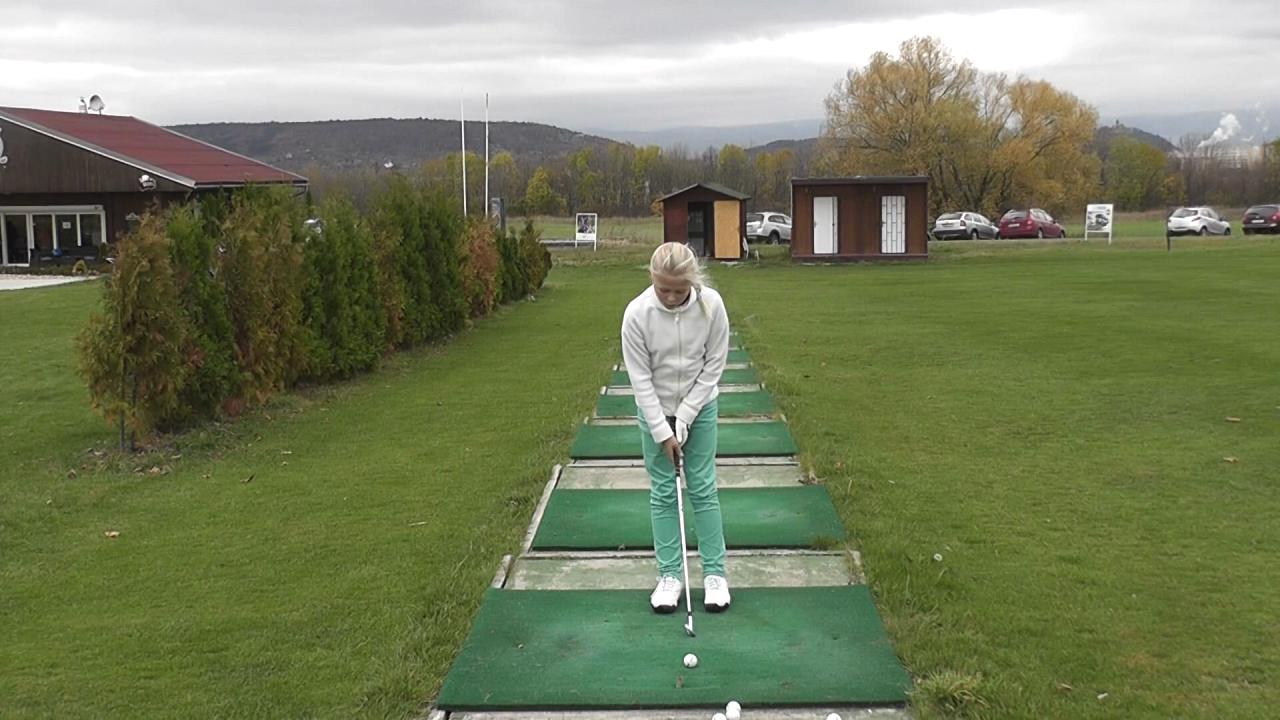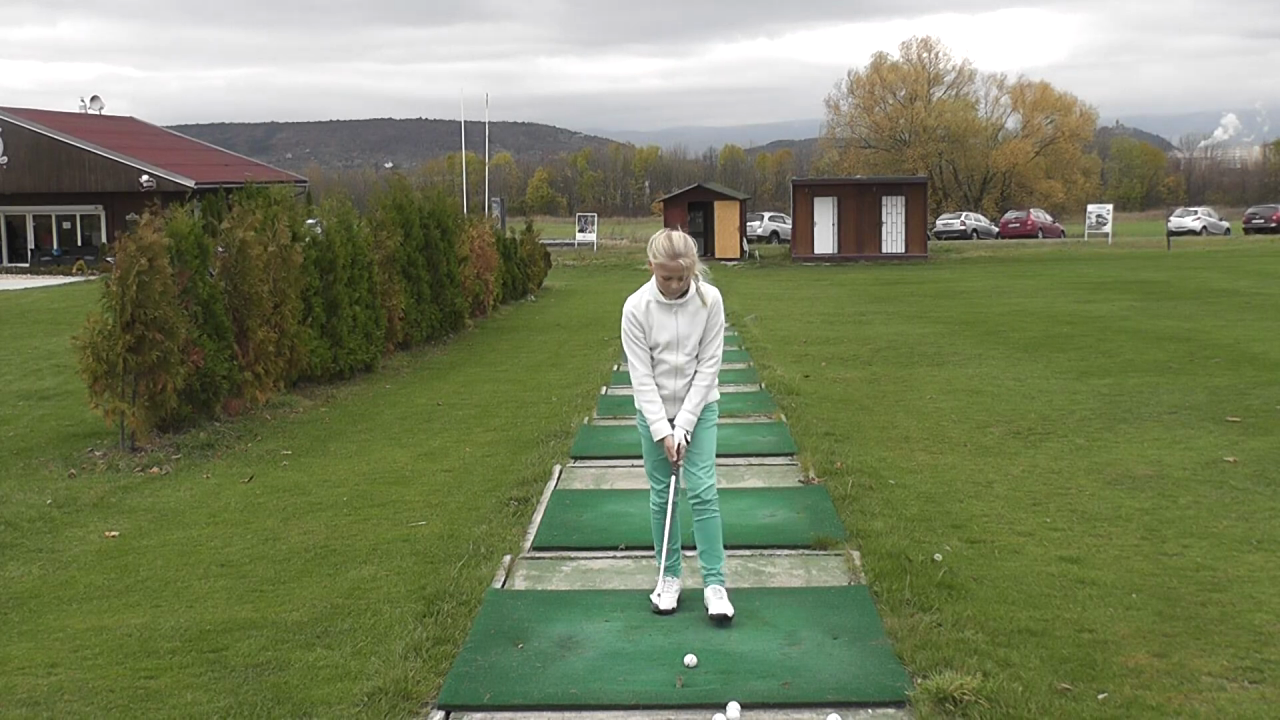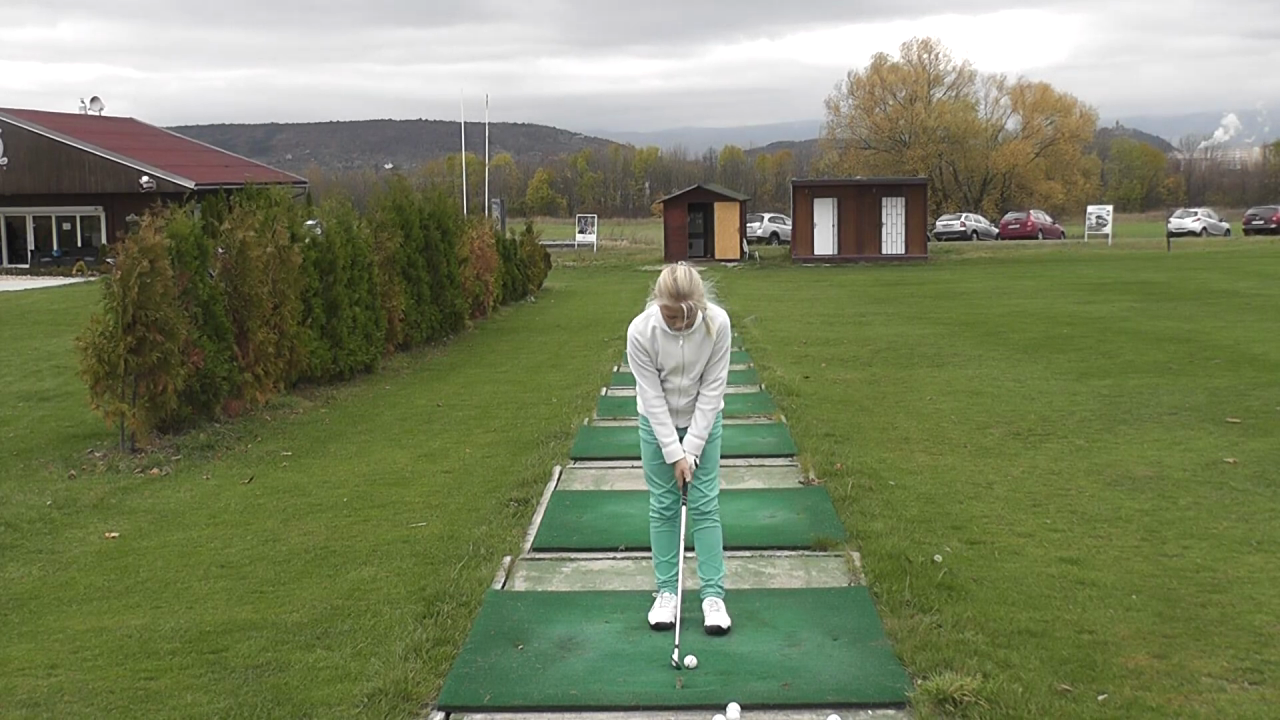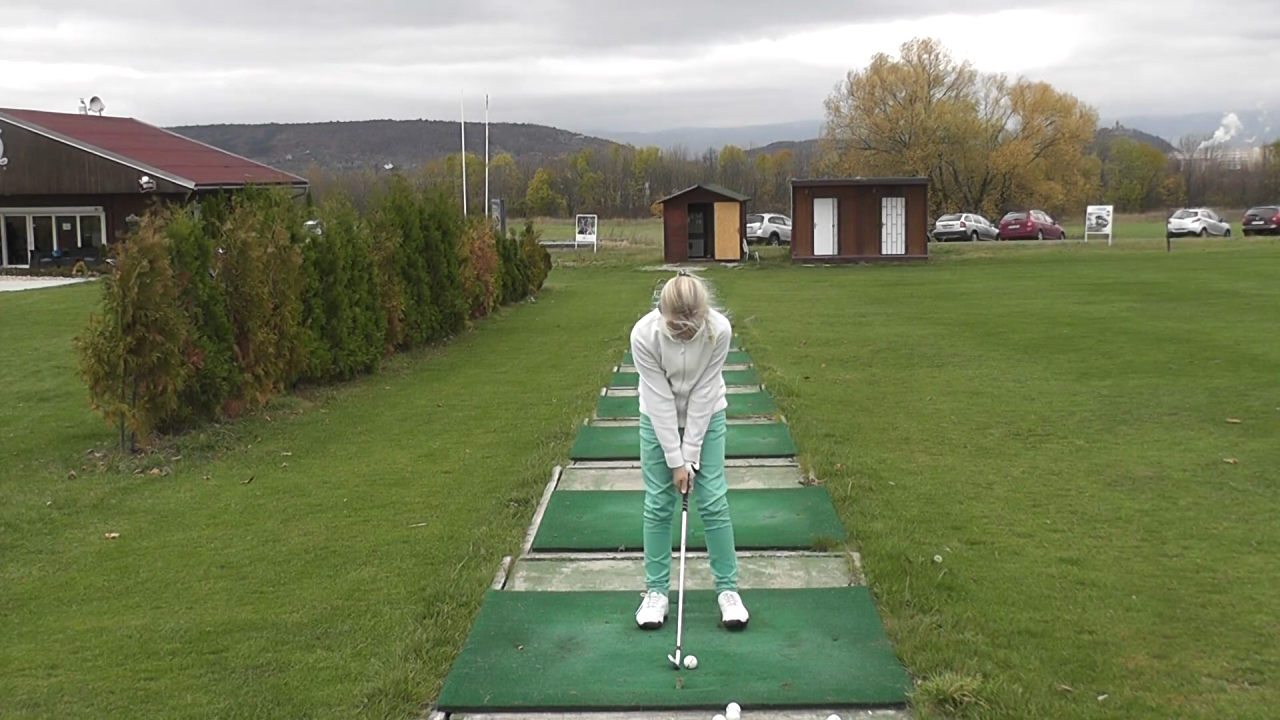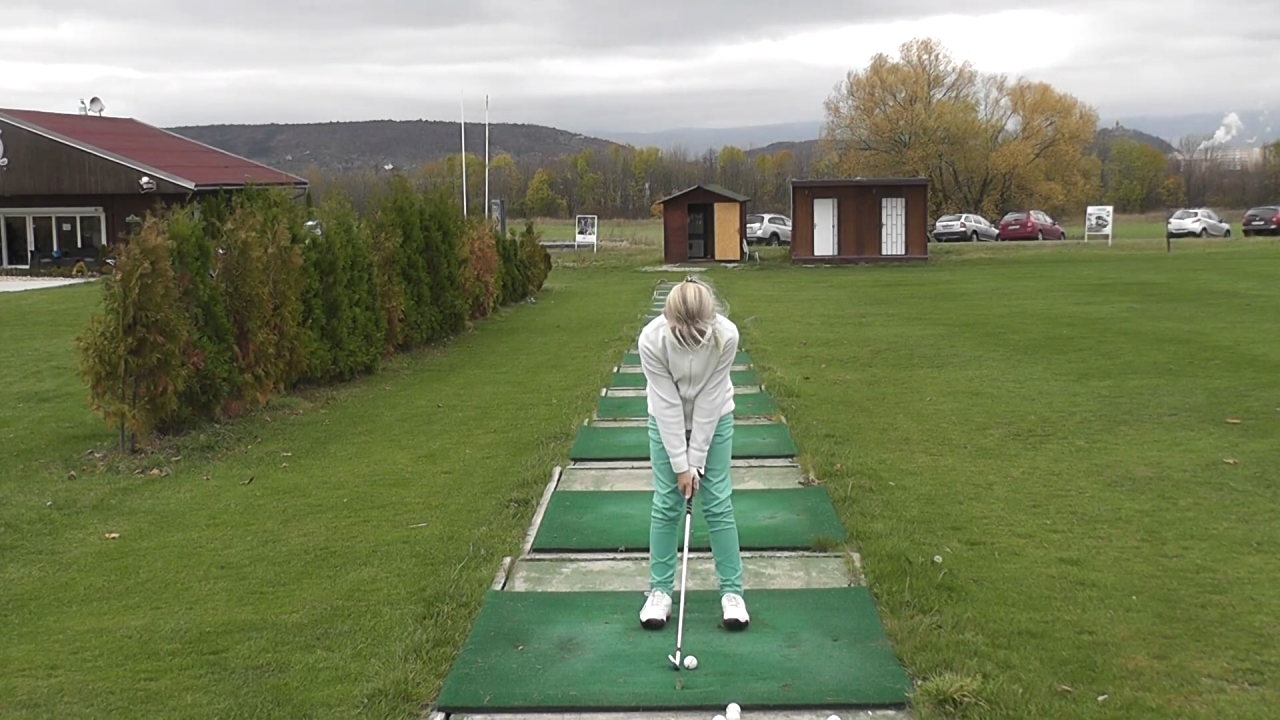
dt=1s
person 1, frame 1
left shoulder: (711, 303)
right shoulder: (637, 313)
left elbow: (714, 364)
right elbow: (640, 377)
left wrist: (685, 417)
right wrist: (662, 430)
left hip: (700, 407)
right hip: (655, 410)
left knee: (703, 488)
right knee: (663, 492)
left ankle: (715, 572)
right ankle: (669, 575)
person 1, frame 2
left shoulder: (710, 300)
right shoulder: (636, 307)
left elbow: (709, 366)
right elbow: (641, 374)
left wrist: (683, 425)
right wrist: (663, 431)
left hip: (700, 409)
right hip: (654, 413)
left knee: (703, 492)
right knee: (661, 496)
left ankle: (714, 583)
right ankle: (669, 576)
person 1, frame 3
left shoulder: (718, 322)
right shoulder: (640, 330)
left elbow: (713, 388)
right elbow: (652, 395)
left wrist: (692, 448)
right wrist: (674, 453)
left hip: (704, 418)
right hip: (658, 421)
left knee: (705, 504)
right knee: (663, 505)
left ankle: (712, 596)
right ankle: (666, 591)
person 1, frame 4
left shoulder: (719, 330)
right shoulder: (643, 334)
left elbow: (704, 393)
right elbow: (659, 399)
left wrist: (690, 455)
right wrist: (675, 460)
left hip: (706, 418)
right hip: (658, 421)
left knee: (713, 501)
right knee: (658, 504)
left ankle: (728, 589)
right ankle: (656, 591)
person 1, frame 5
left shoulder: (726, 335)
right shoulder: (651, 340)
left elbow: (710, 400)
right elbow: (667, 403)
left wrist: (696, 461)
right wrist: (680, 465)
left hip: (714, 419)
right hip: (666, 421)
left knee: (718, 503)
right knee: (666, 502)
left ankle: (732, 591)
right ankle: (660, 590)
